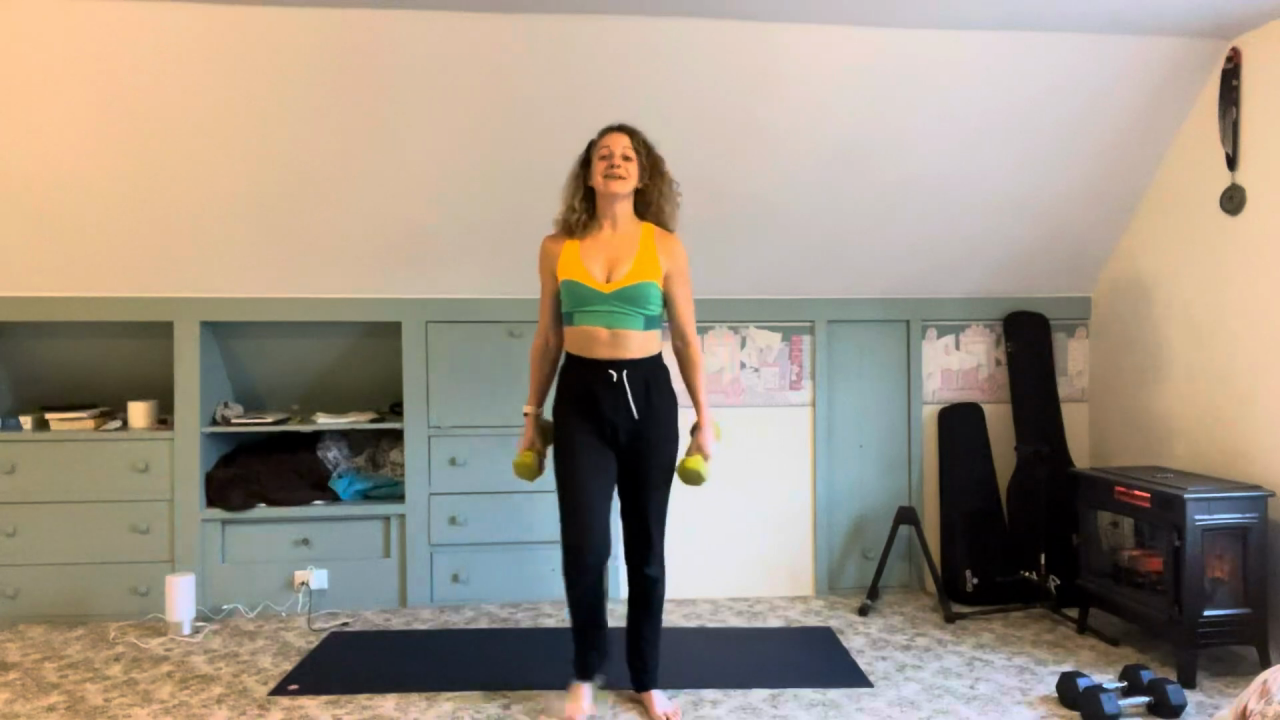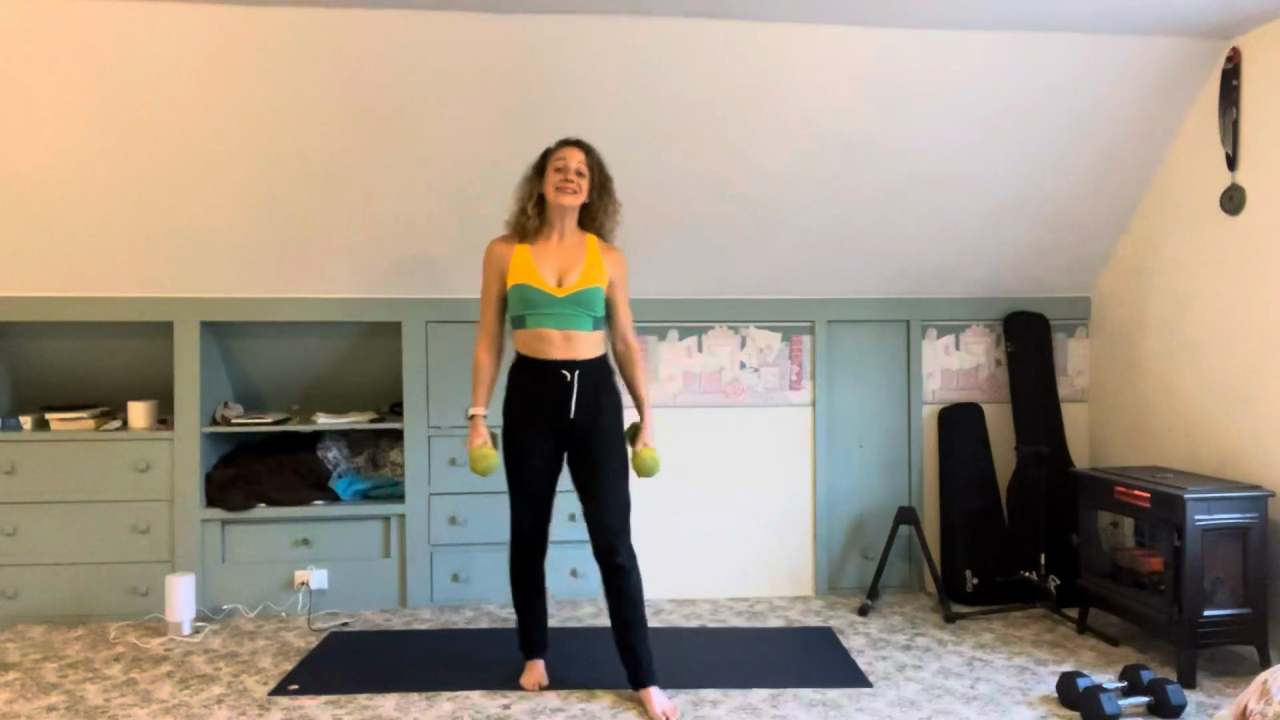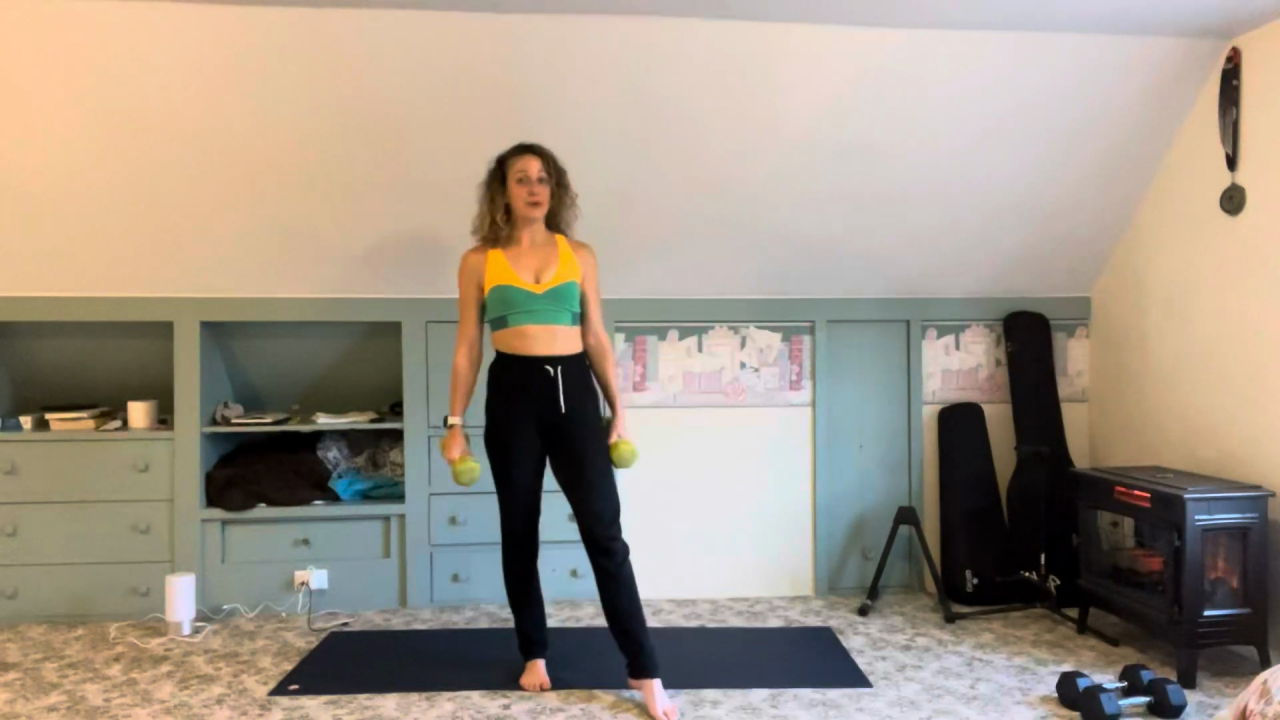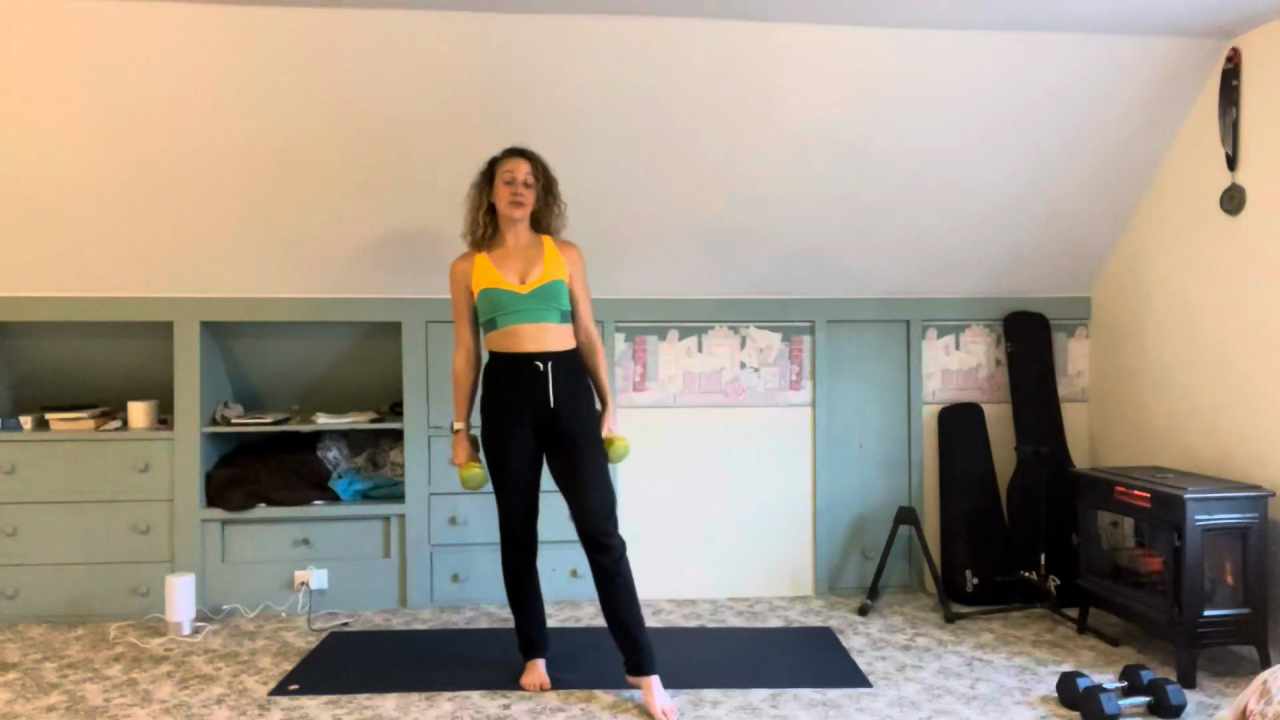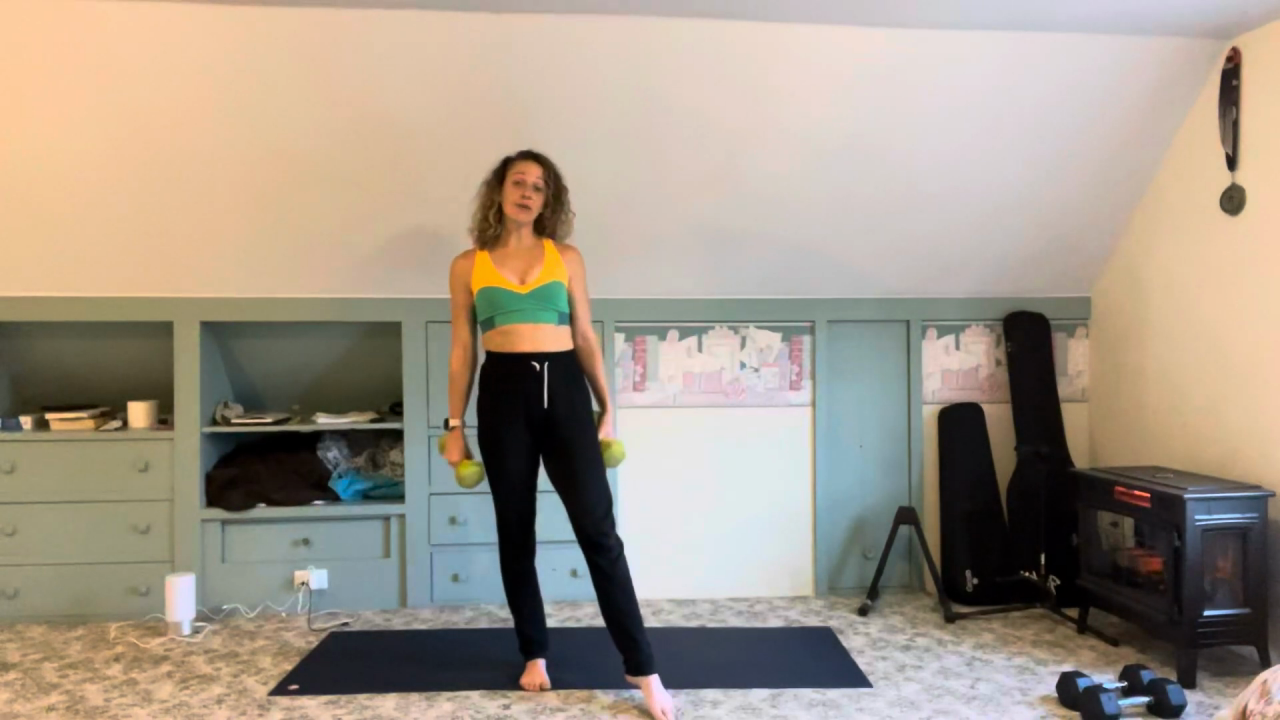
dt=0.4s
person 1, frame 1
left shoulder: (665, 246)
right shoulder: (557, 247)
left elbow: (686, 338)
right elbow: (548, 339)
left wrist: (702, 418)
right wrist: (532, 414)
left hip: (648, 397)
right hip: (582, 399)
left knee: (646, 550)
right knee: (585, 548)
right ankle: (585, 672)
person 1, frame 2
left shoulder: (608, 257)
right shoulder: (503, 253)
left elbow: (625, 341)
right elbow: (489, 341)
left wrist: (646, 414)
right wrist: (478, 415)
left hip: (594, 394)
right hip: (531, 395)
left knee: (613, 539)
right knee: (529, 533)
right ankle: (534, 652)
person 1, frame 3
left shoulder: (580, 255)
right shoulder: (479, 260)
left elbow: (596, 338)
right elbow: (468, 347)
left wrist: (617, 409)
right wrist: (455, 423)
left hip: (574, 392)
right hip: (512, 394)
left knee: (604, 530)
right knee: (519, 531)
left ankle: (644, 670)
right ankle: (534, 653)
person 1, frame 4
left shoulder: (566, 254)
right shoulder: (467, 267)
left elbow: (588, 335)
right elbow: (465, 353)
left wrist: (607, 405)
right wrist: (460, 428)
left hip: (567, 388)
right hip: (506, 393)
left knee: (600, 526)
right knee: (518, 530)
left ankle: (642, 668)
right ankle: (534, 654)
person 1, frame 5
left shoulder: (567, 257)
right shoulder: (468, 265)
left elbow: (586, 338)
right elbow: (462, 349)
left wrist: (607, 407)
right wrist: (454, 425)
left hip: (564, 389)
right hip: (503, 393)
left knee: (597, 527)
right knee: (515, 531)
left ankle: (641, 667)
right ankle: (534, 653)
